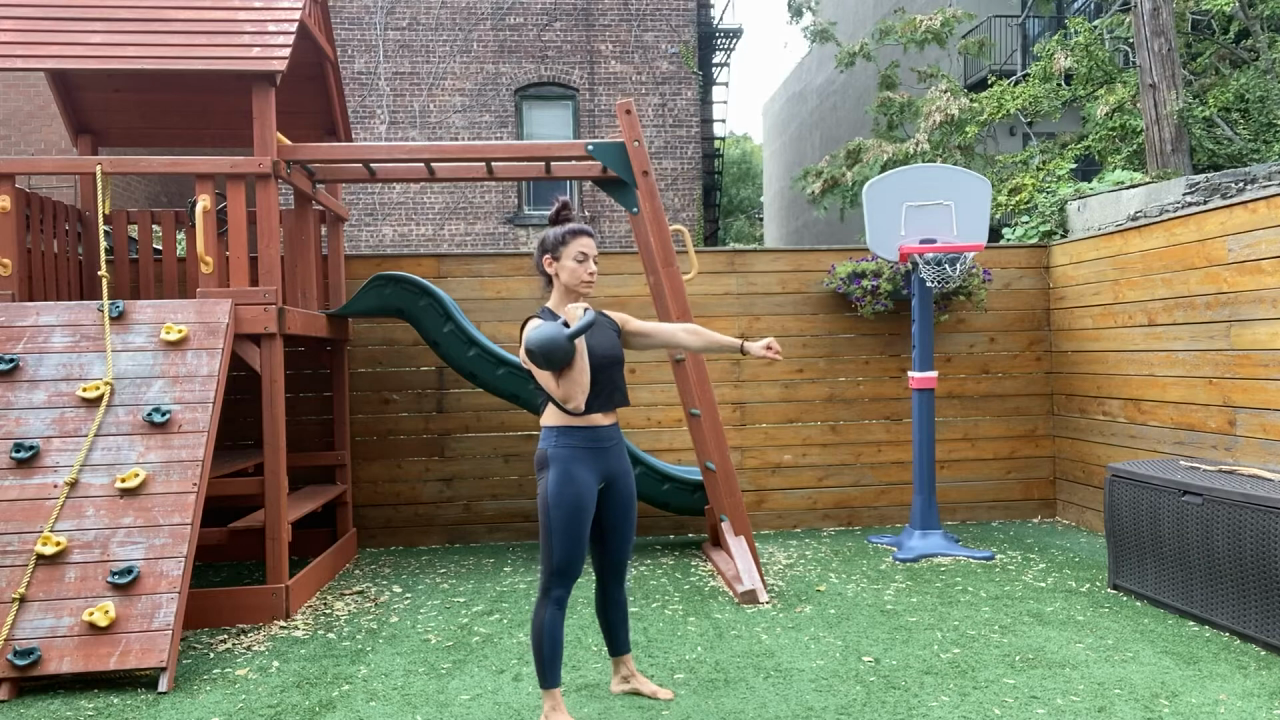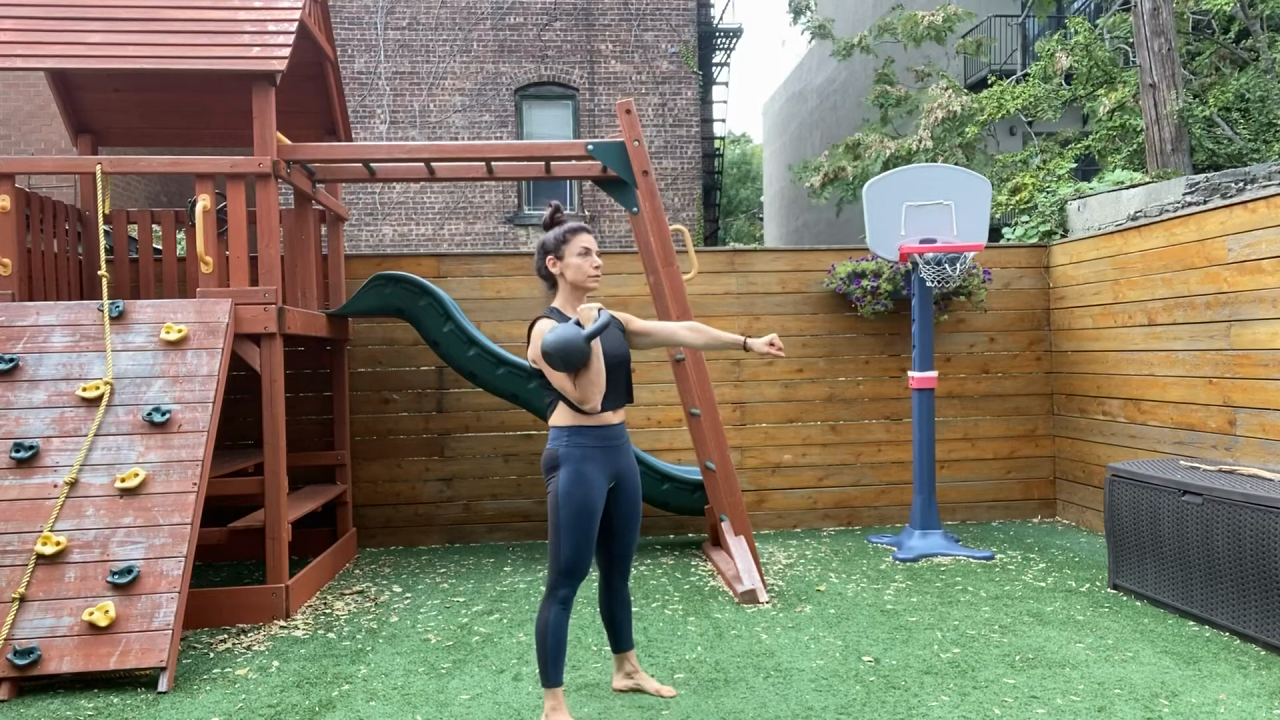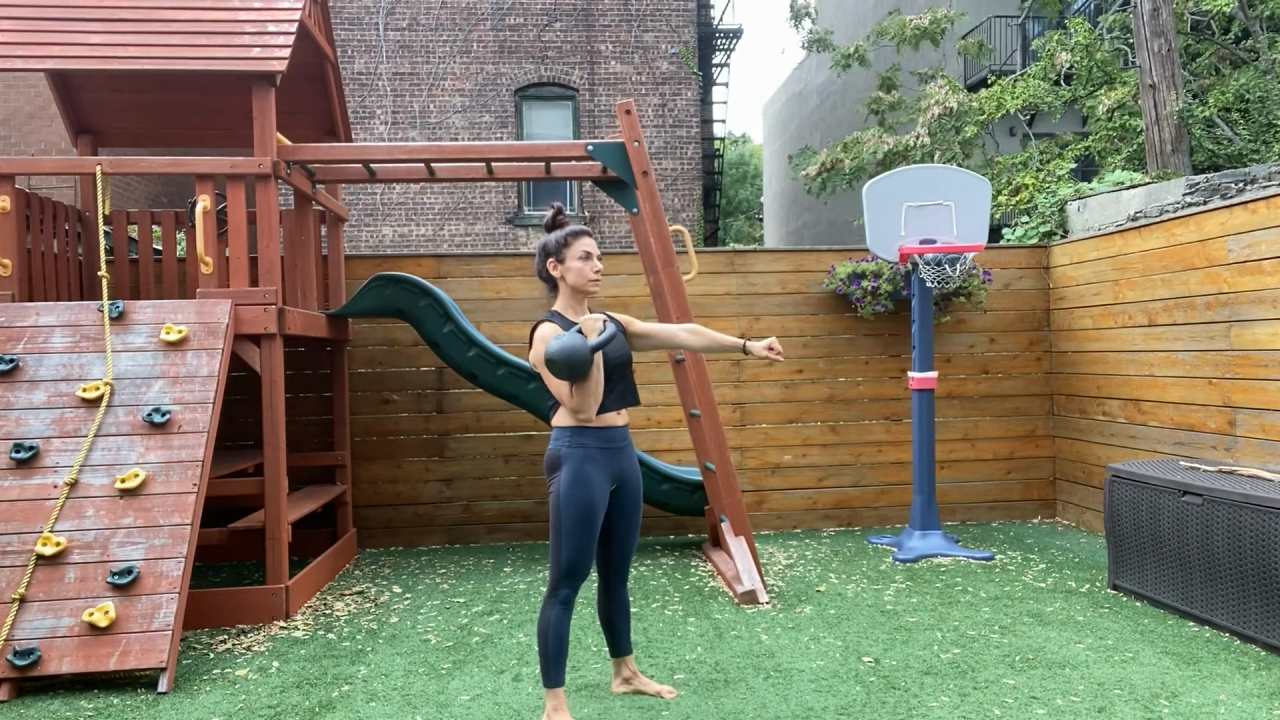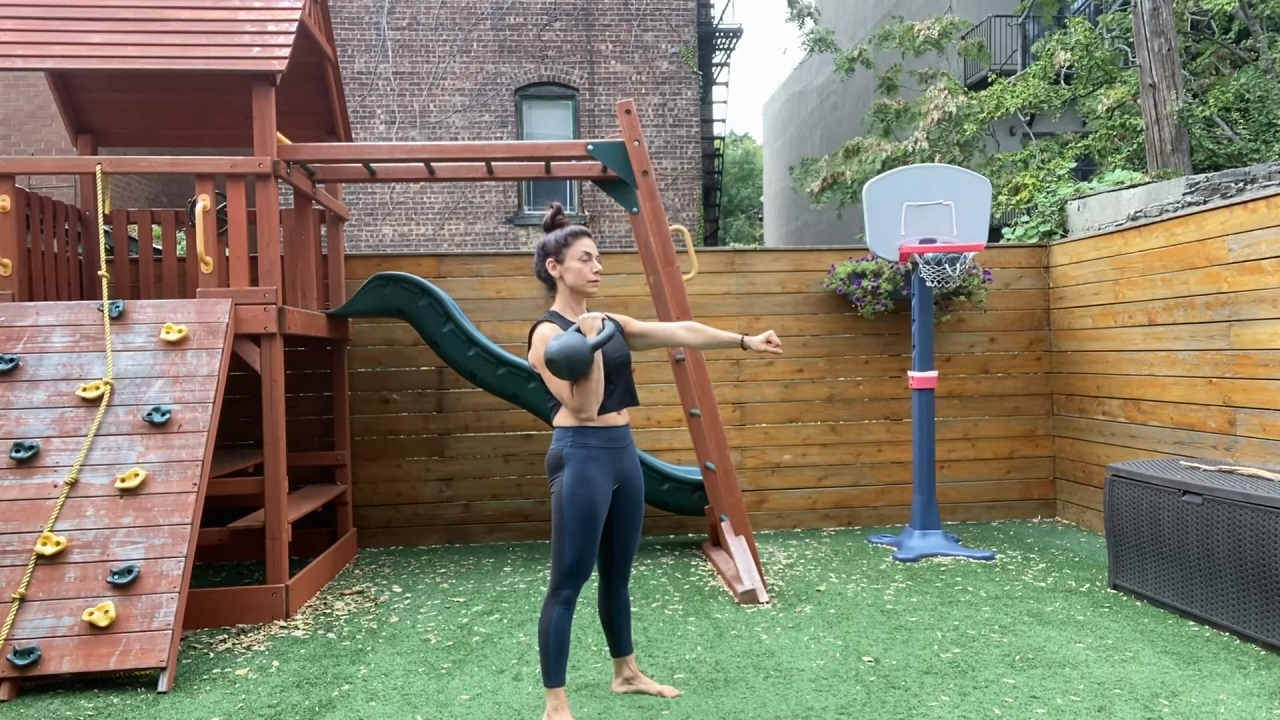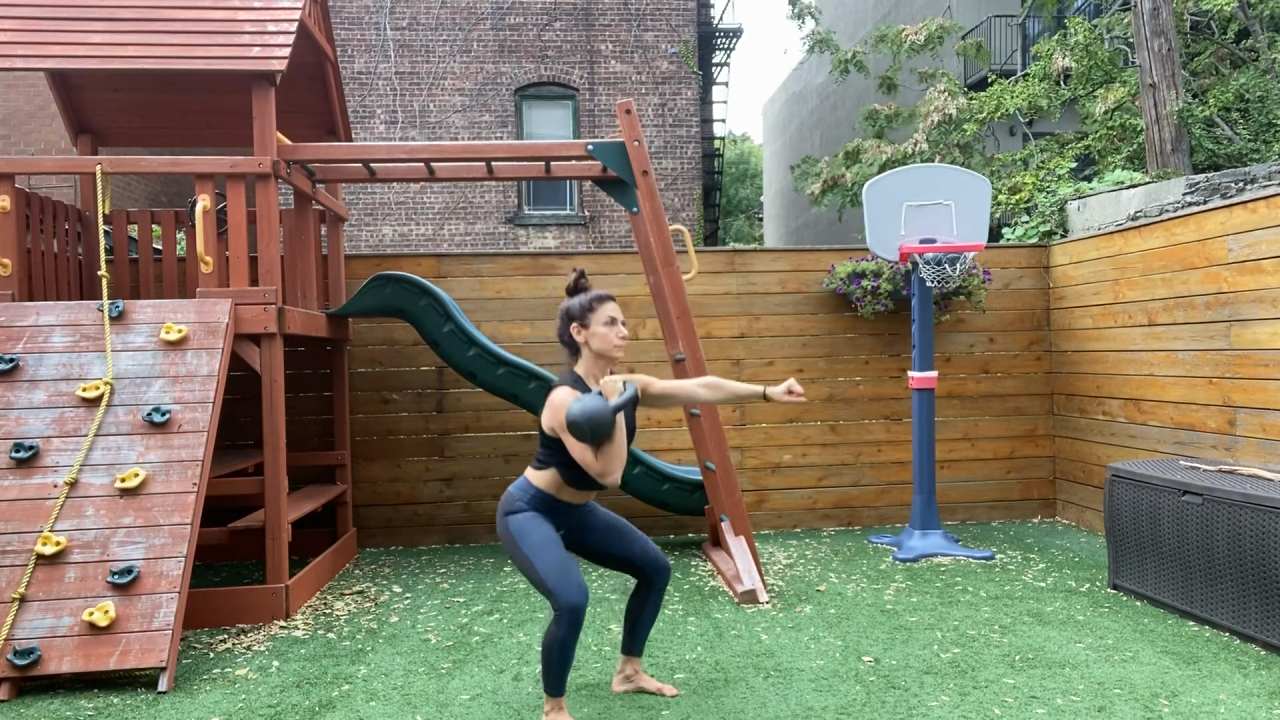
dt=1s
person 1, frame 1
left shoulder: (608, 322)
right shoulder: (538, 329)
left elbow: (680, 334)
right elbow: (571, 399)
left wrist: (744, 347)
right wrist: (573, 333)
left hip: (612, 450)
right hip: (567, 455)
left knee: (614, 572)
right knee: (558, 583)
left ankle: (625, 671)
person 1, frame 2
left shoulder: (612, 321)
right shoulder: (546, 330)
left elbow: (681, 332)
right elbow: (588, 398)
left wrist: (747, 343)
right wrist: (587, 332)
left hip: (618, 450)
right hip: (577, 454)
left knee: (618, 571)
right knee: (565, 582)
left ankle: (627, 668)
person 1, frame 3
left shoulder: (612, 322)
right shoulder: (549, 334)
left elbow: (682, 335)
right elbow: (583, 407)
left wrist: (746, 346)
right wrist: (590, 343)
left hip: (621, 452)
right hip: (579, 456)
left knee: (617, 574)
right knee: (567, 582)
left ankle: (626, 672)
person 1, frame 4
left shoulder: (610, 323)
right shoulder: (548, 334)
left elbow: (680, 332)
right elbow: (584, 407)
left wrist: (744, 341)
right wrist: (590, 342)
left hip: (623, 453)
right hip: (581, 456)
left knee: (617, 574)
right knee: (568, 583)
left ankle: (626, 672)
person 1, frame 5
left shoulder: (626, 386)
right shoulder: (564, 399)
left elbow: (701, 388)
right elbow: (609, 473)
left wrist: (768, 392)
right wrist: (611, 407)
left hip: (576, 511)
right hip: (528, 512)
left knee: (655, 567)
right knee: (571, 599)
left ankle: (629, 671)
